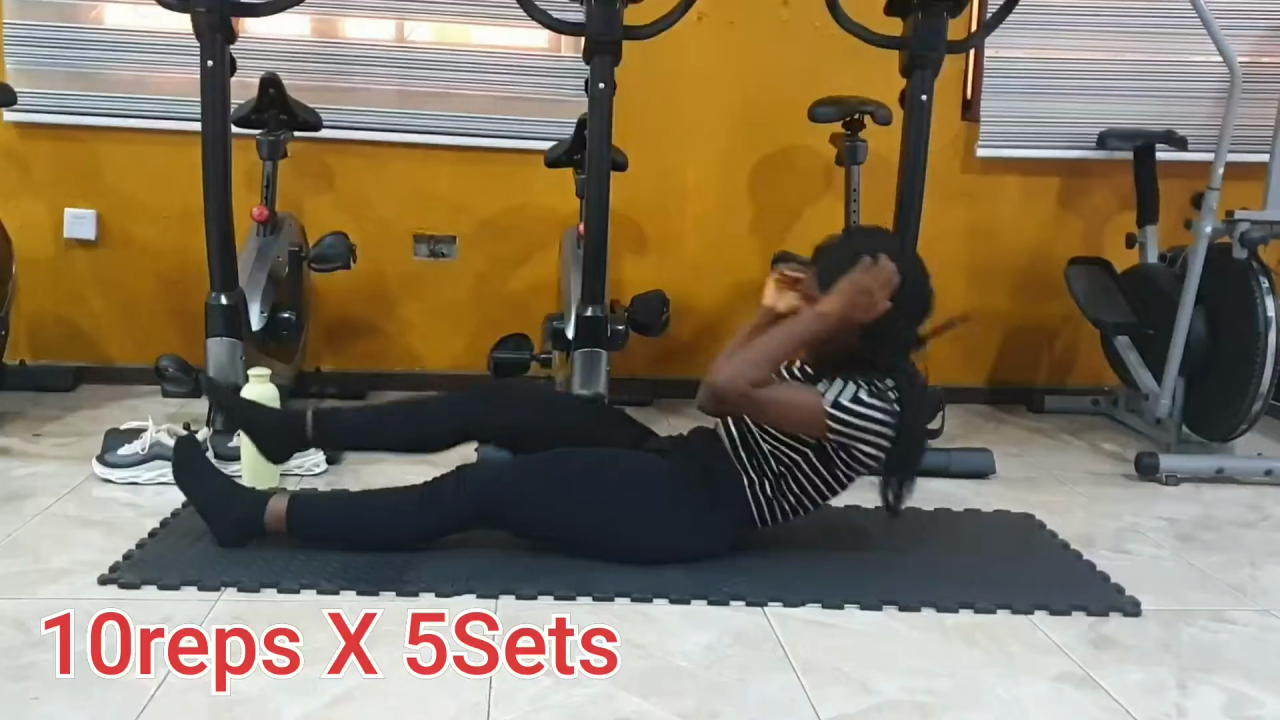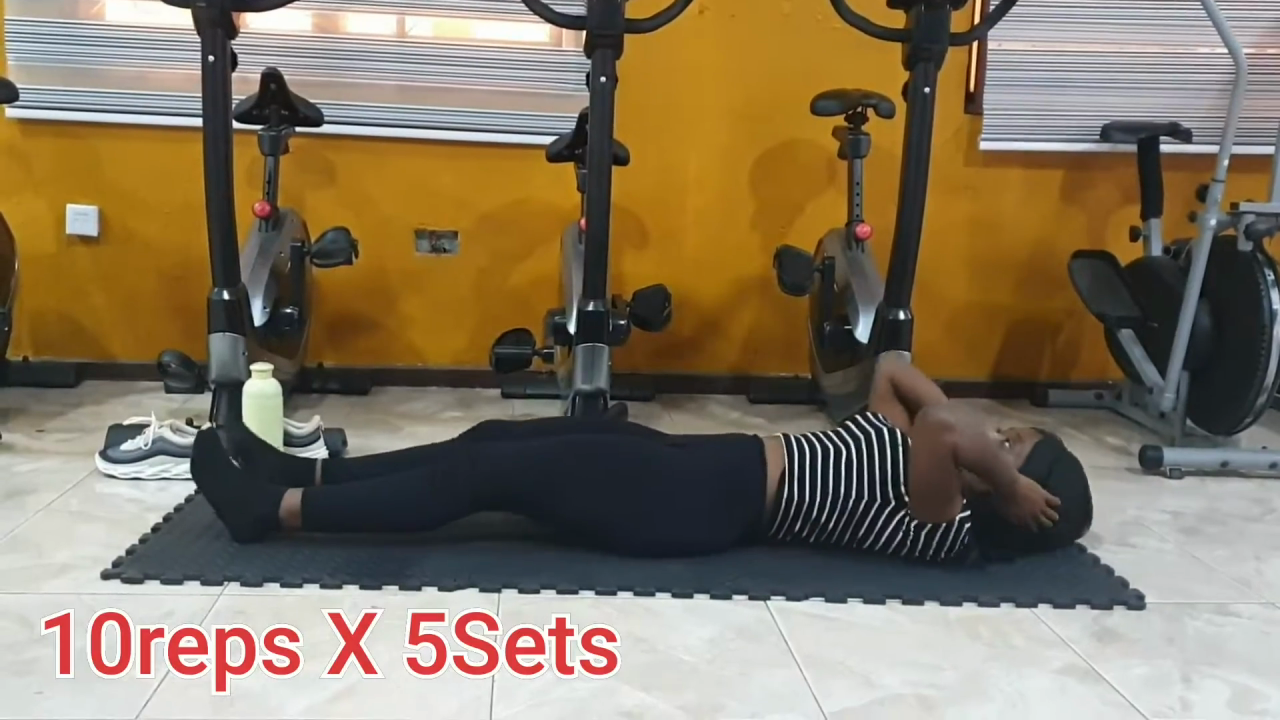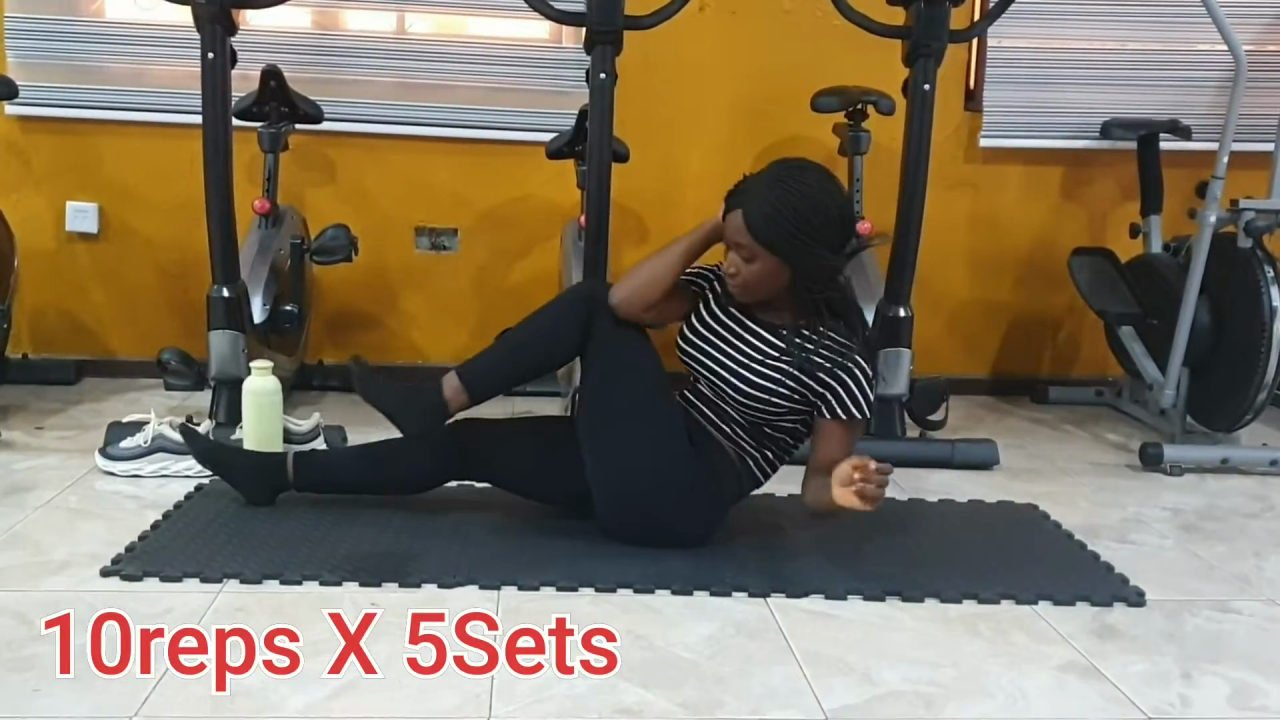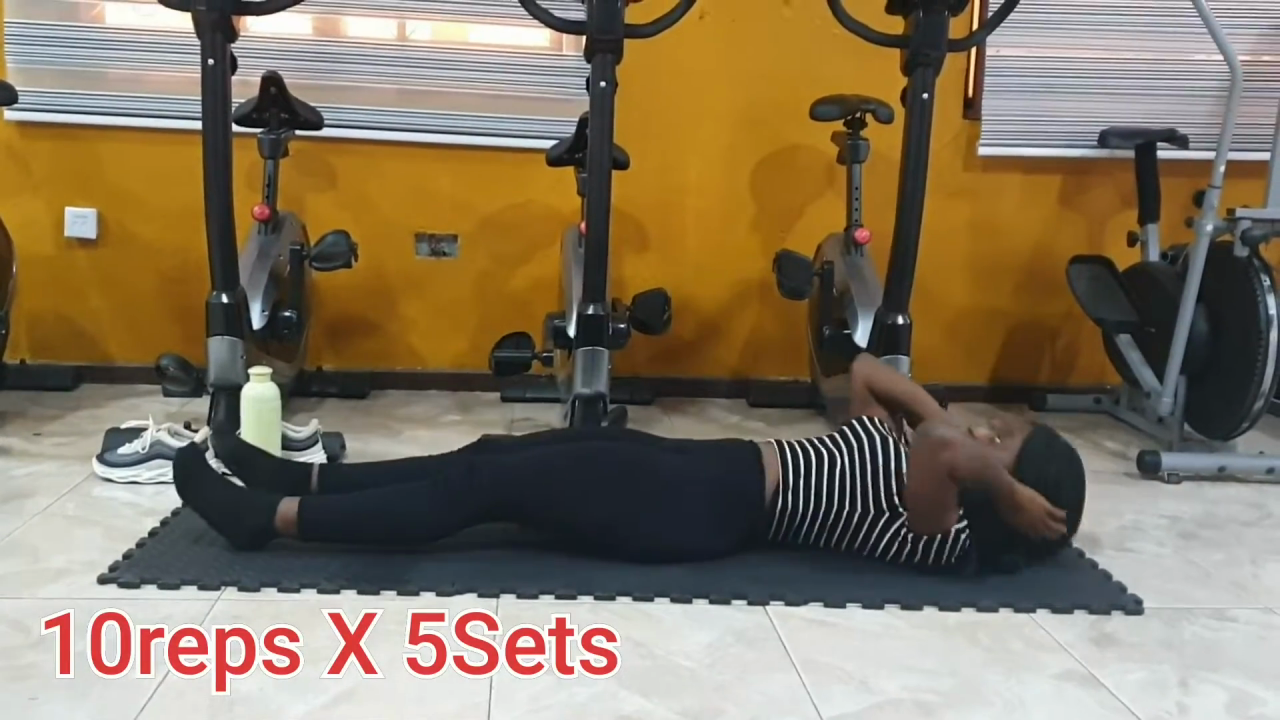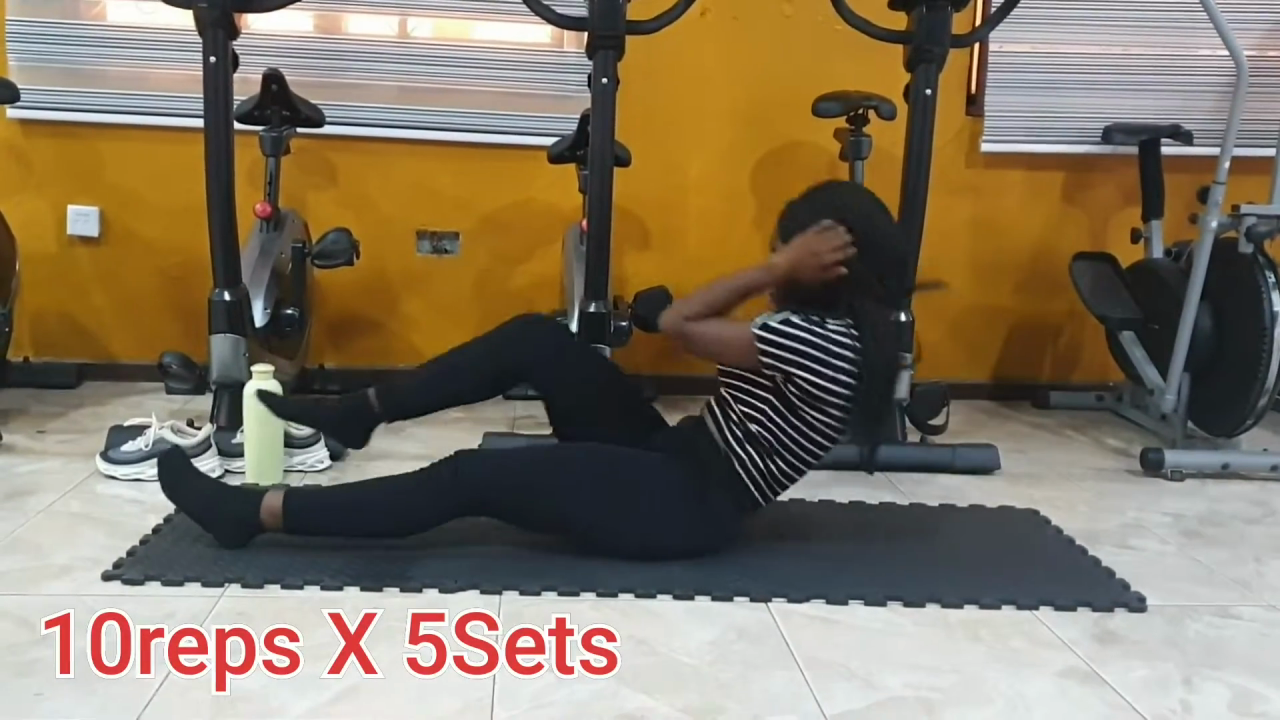
dt=1s
person 1, frame 1
left shoulder: (868, 410)
right shoulder: (832, 368)
left elbow: (730, 388)
right elbow: (712, 396)
left wrist: (824, 316)
right wrist: (772, 313)
left hip: (691, 513)
right hip: (674, 469)
left knee: (475, 493)
right knee: (490, 404)
left ankle: (257, 516)
right ankle: (297, 428)
person 1, frame 2
left shoulder: (947, 521)
right shoulder: (919, 457)
left elbow: (941, 436)
right elbow: (892, 375)
left wrist: (1006, 487)
right wrist: (971, 427)
left hip: (699, 506)
right hip: (706, 465)
left knee: (485, 476)
right knee: (492, 439)
left ankle: (273, 508)
right ankle: (308, 472)
person 1, frame 3
left shoulder: (833, 362)
right shoulder: (722, 293)
left elbow: (815, 495)
right elbow: (628, 301)
left wrist: (845, 489)
right wrist: (707, 231)
left hip: (673, 502)
right hip: (638, 470)
left knee: (588, 306)
right knee: (462, 447)
left ankle: (436, 401)
right ankle: (275, 472)
person 1, frame 4
left shoulder: (940, 531)
right shoulder: (897, 450)
left elbow: (941, 449)
right elbow: (866, 369)
left wrist: (1008, 494)
right wrist: (949, 423)
left hip: (696, 510)
right hip: (697, 466)
left knee: (484, 487)
right knee: (492, 454)
left ankle: (270, 517)
right ankle: (301, 477)
person 1, frame 5
left shoulder: (824, 342)
right shoulder: (831, 322)
left elbow: (681, 326)
right elbow: (702, 320)
left wrist: (777, 271)
right wrist: (777, 276)
left hip: (687, 506)
right hip: (670, 461)
left knee: (466, 478)
right knee: (538, 339)
left ankle: (253, 510)
right ankle: (361, 408)
